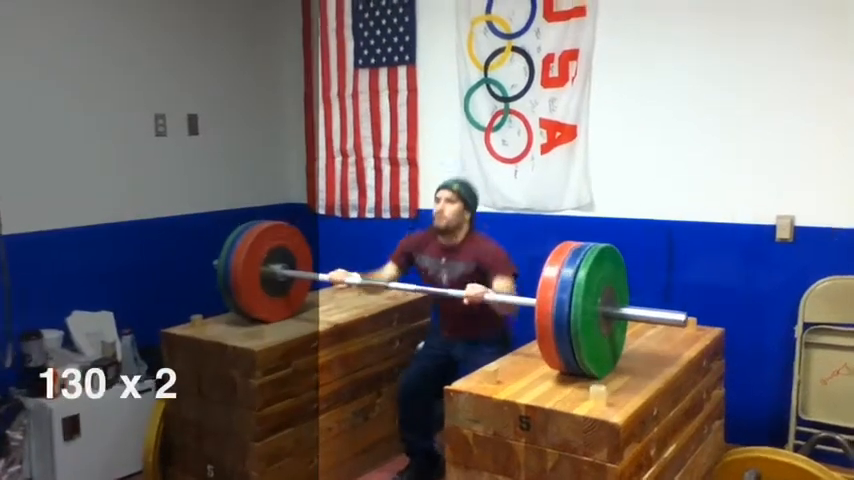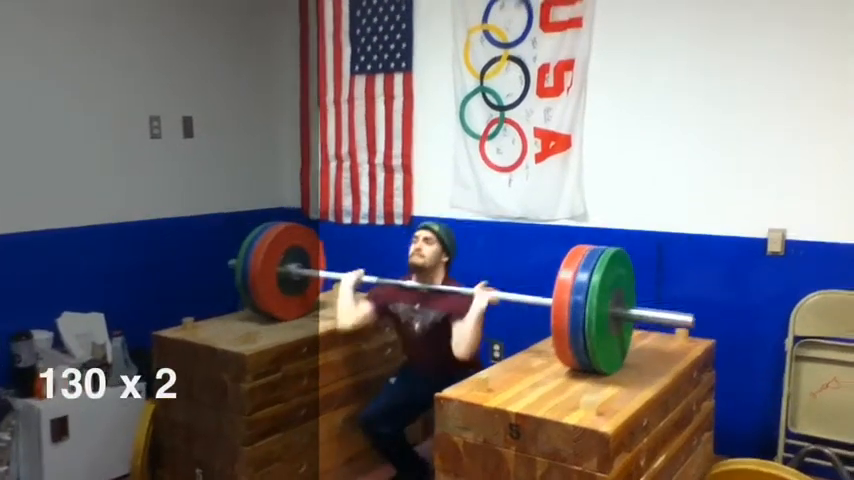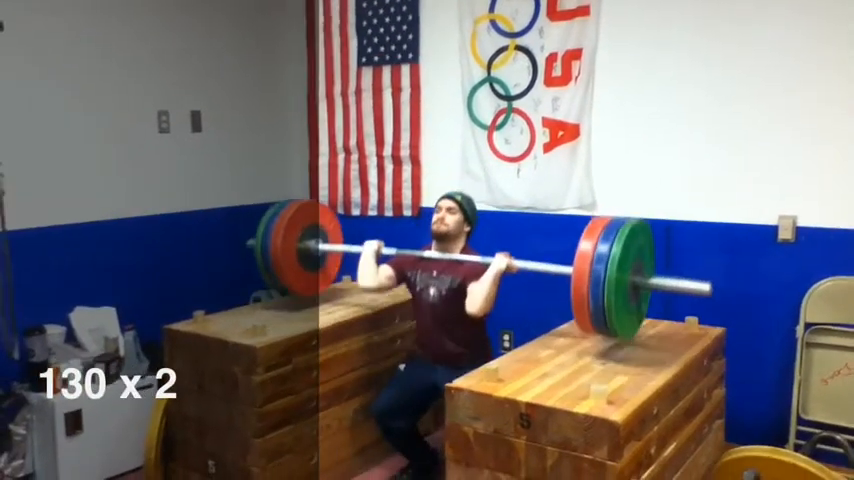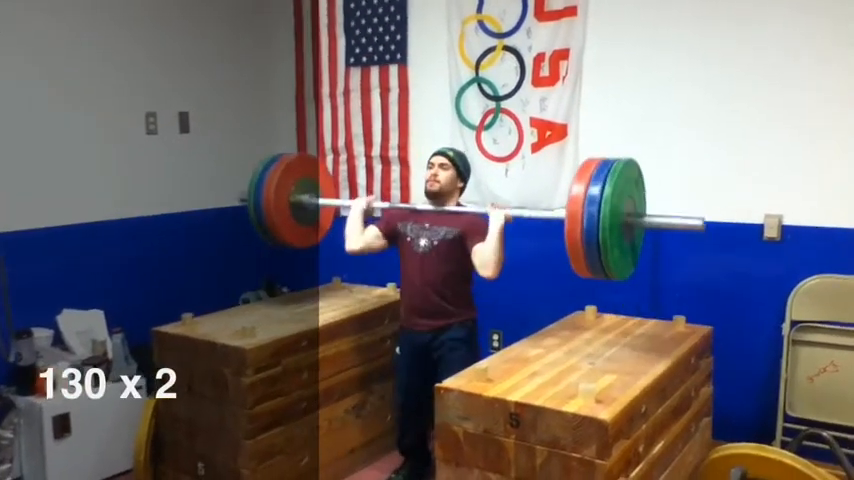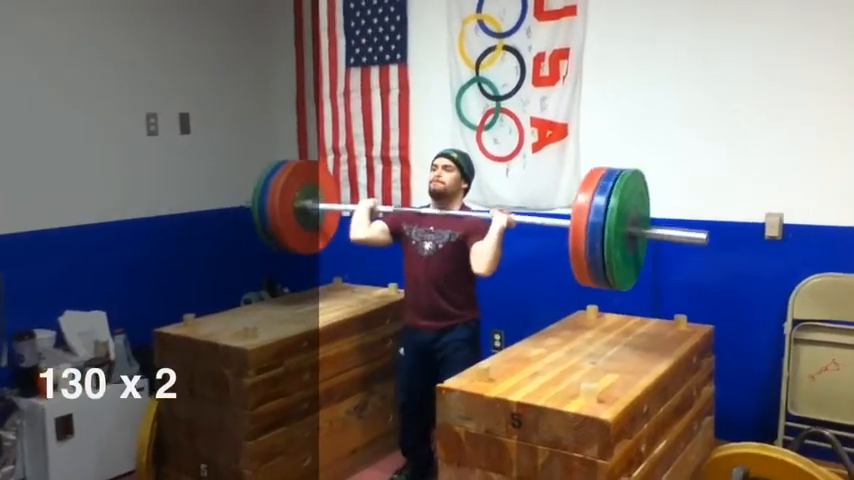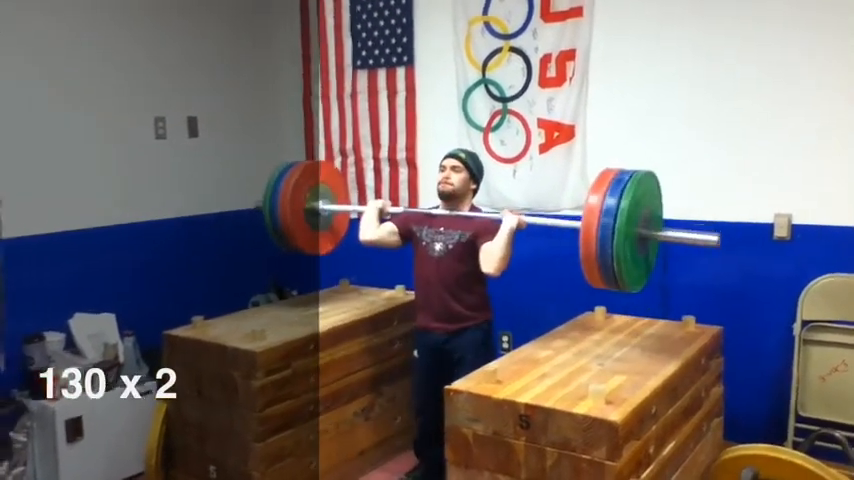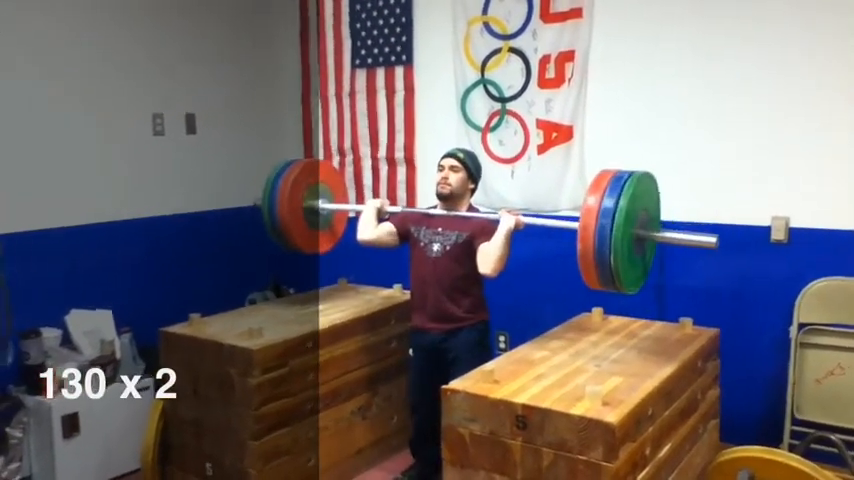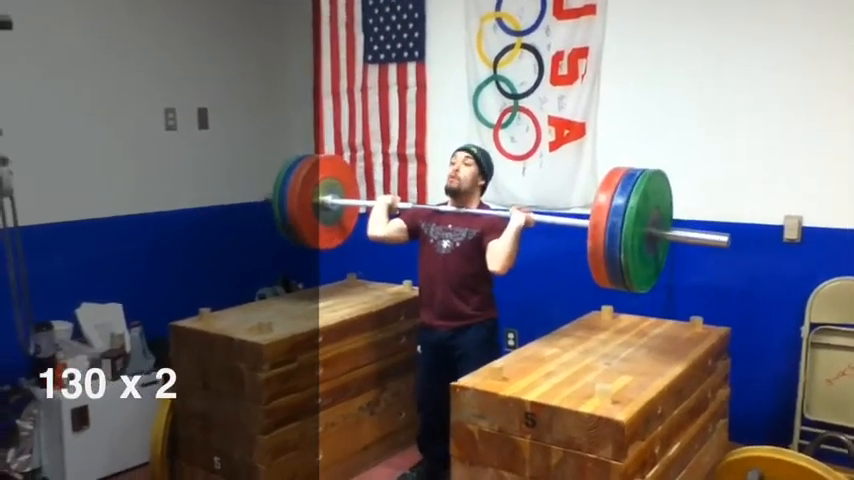
dt=0.3s
person 1, frame 1
left shoulder: (486, 251)
right shoulder: (418, 243)
left elbow: (508, 303)
right elbow: (384, 277)
left wrist: (485, 295)
right wrist: (352, 277)
left hip: (484, 343)
right hip: (444, 336)
right knee: (410, 391)
person 1, frame 2
left shoulder: (457, 299)
right shoulder: (392, 292)
left elbow: (463, 353)
right elbow: (346, 322)
left wrist: (478, 307)
right wrist: (348, 284)
left hip: (458, 381)
right hip: (416, 374)
right knee: (374, 420)
person 1, frame 3
left shoulder: (474, 267)
right shoulder: (412, 261)
left elbow: (476, 308)
right elbow: (368, 282)
left wrist: (497, 270)
right wrist: (370, 251)
left hip: (468, 364)
right hip: (425, 360)
right knee: (385, 412)
person 1, frame 4
left shoulder: (470, 222)
right shoulder: (401, 217)
left elbow: (488, 269)
right elbow: (354, 245)
left wrist: (496, 224)
right wrist: (359, 208)
left hip: (454, 332)
right hip: (412, 330)
right knee: (410, 404)
person 1, frame 5
left shoulder: (473, 224)
right shoulder: (406, 218)
left elbow: (483, 267)
right elbow: (359, 235)
left wrist: (498, 227)
right wrist: (364, 207)
left hip: (458, 332)
right hip: (415, 330)
right knee: (411, 404)
person 1, frame 6
left shoulder: (483, 225)
right shoulder: (416, 220)
left elbow: (492, 266)
right elbow: (369, 236)
left wrist: (509, 227)
right wrist: (374, 209)
left hip: (470, 333)
right hip: (428, 332)
right knee: (427, 406)
person 1, frame 7
left shoulder: (481, 225)
right shoulder: (414, 219)
left elbow: (489, 267)
right elbow: (367, 236)
left wrist: (506, 228)
right wrist: (372, 208)
left hip: (466, 334)
right hip: (423, 331)
right knee: (422, 405)
person 1, frame 8
left shoulder: (491, 222)
right shoulder: (425, 215)
left elbow: (498, 264)
right elbow: (378, 232)
left wrist: (516, 225)
right wrist: (383, 204)
left hip: (474, 331)
right hip: (431, 329)
right knee: (430, 402)
